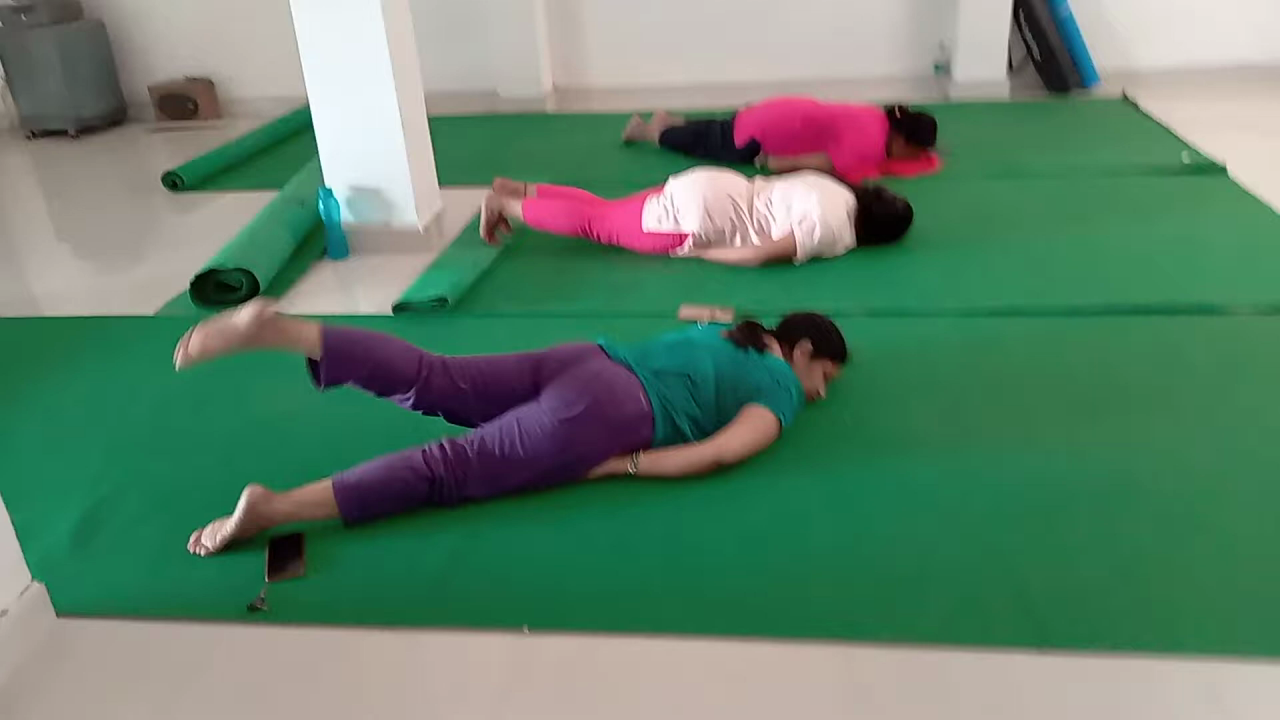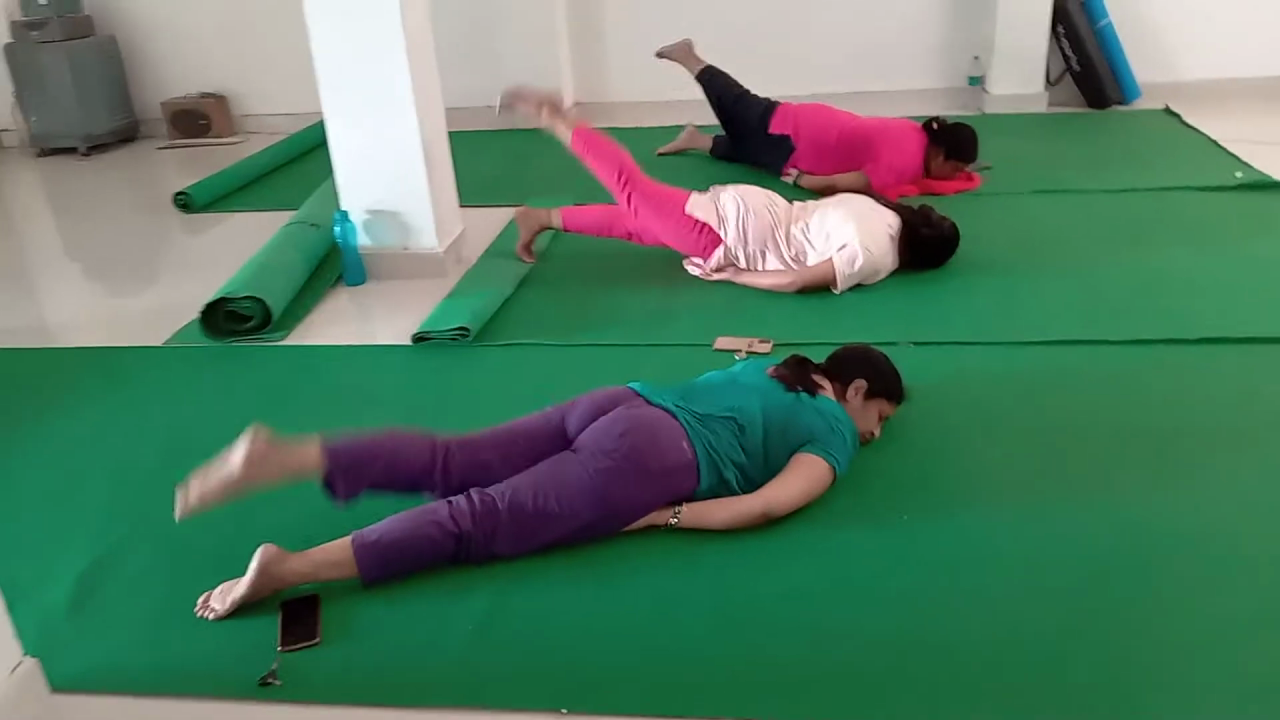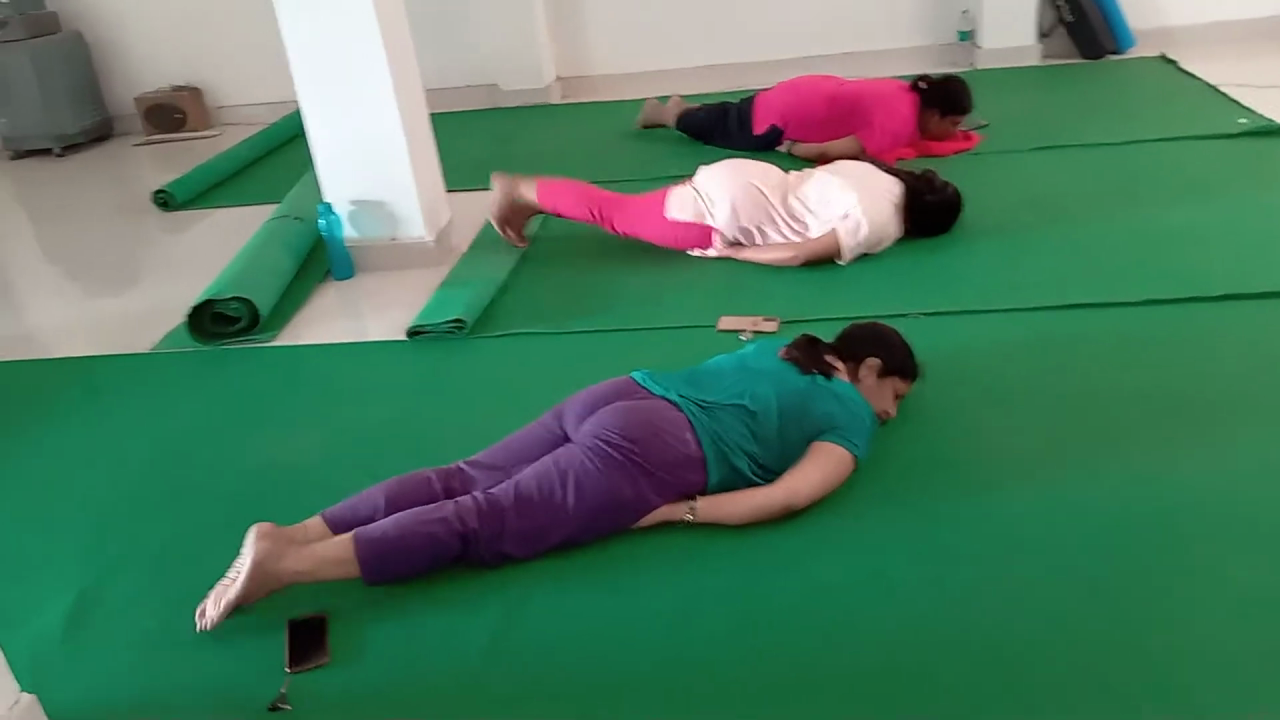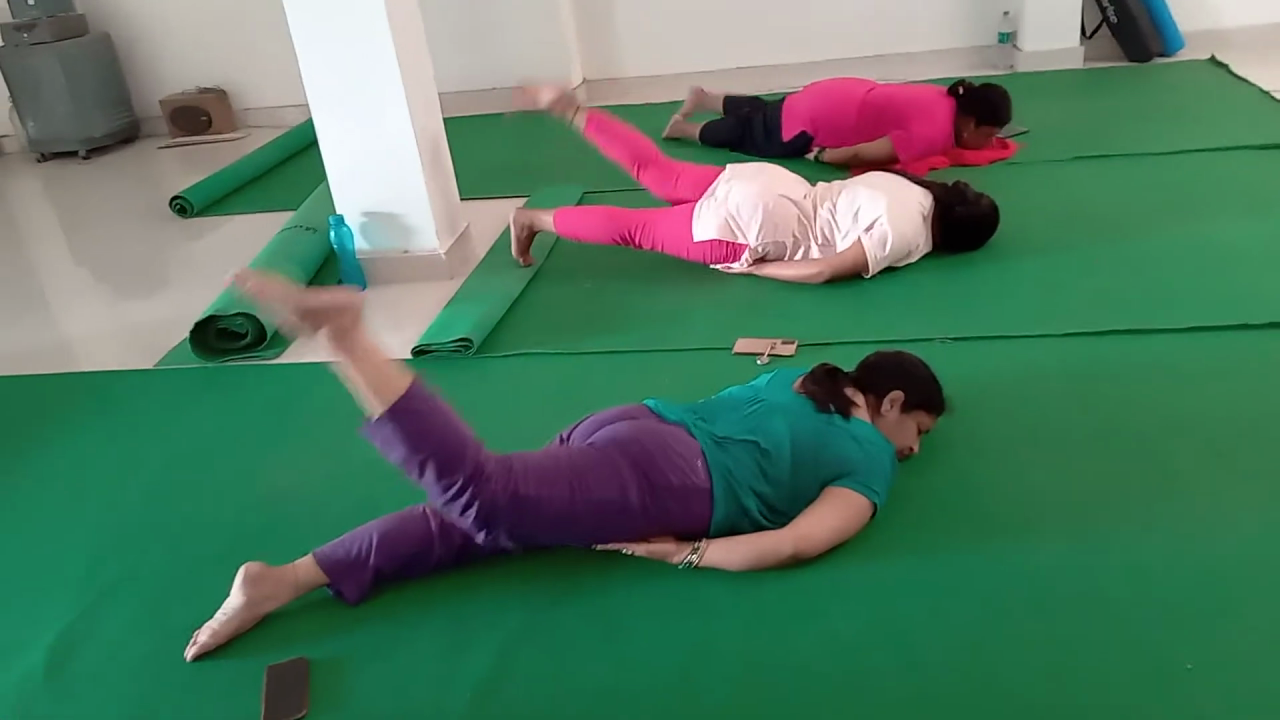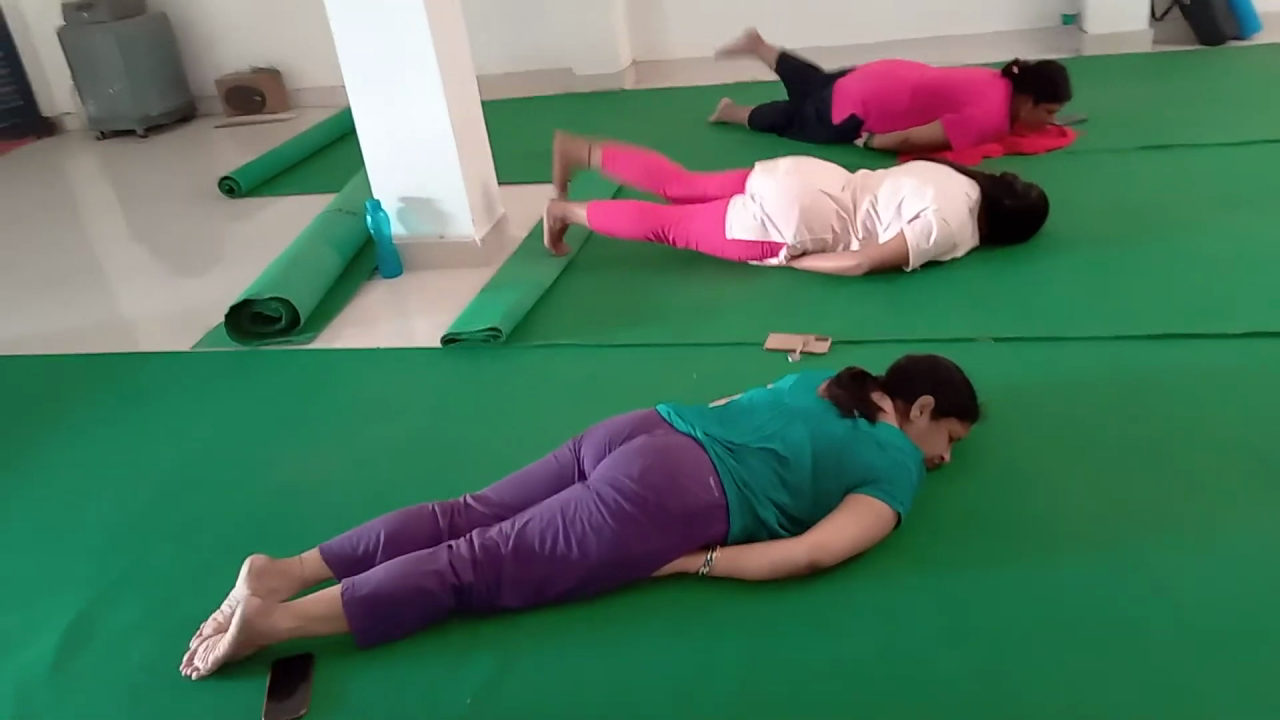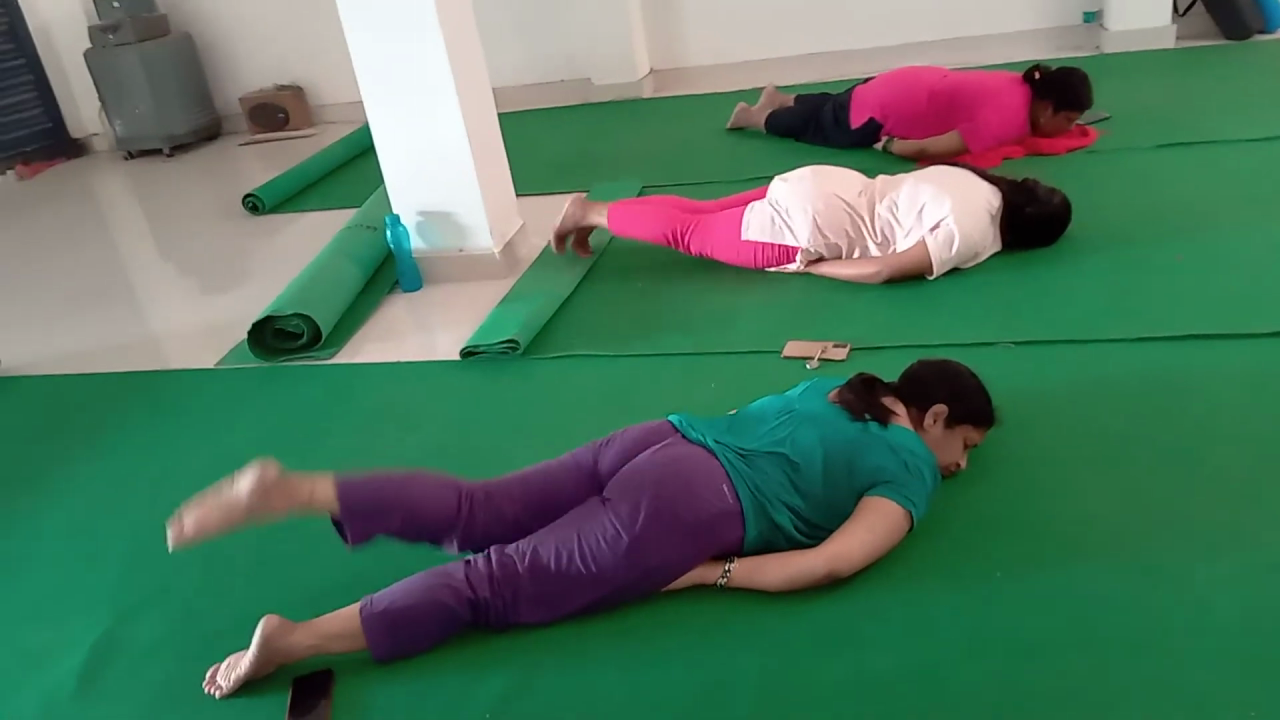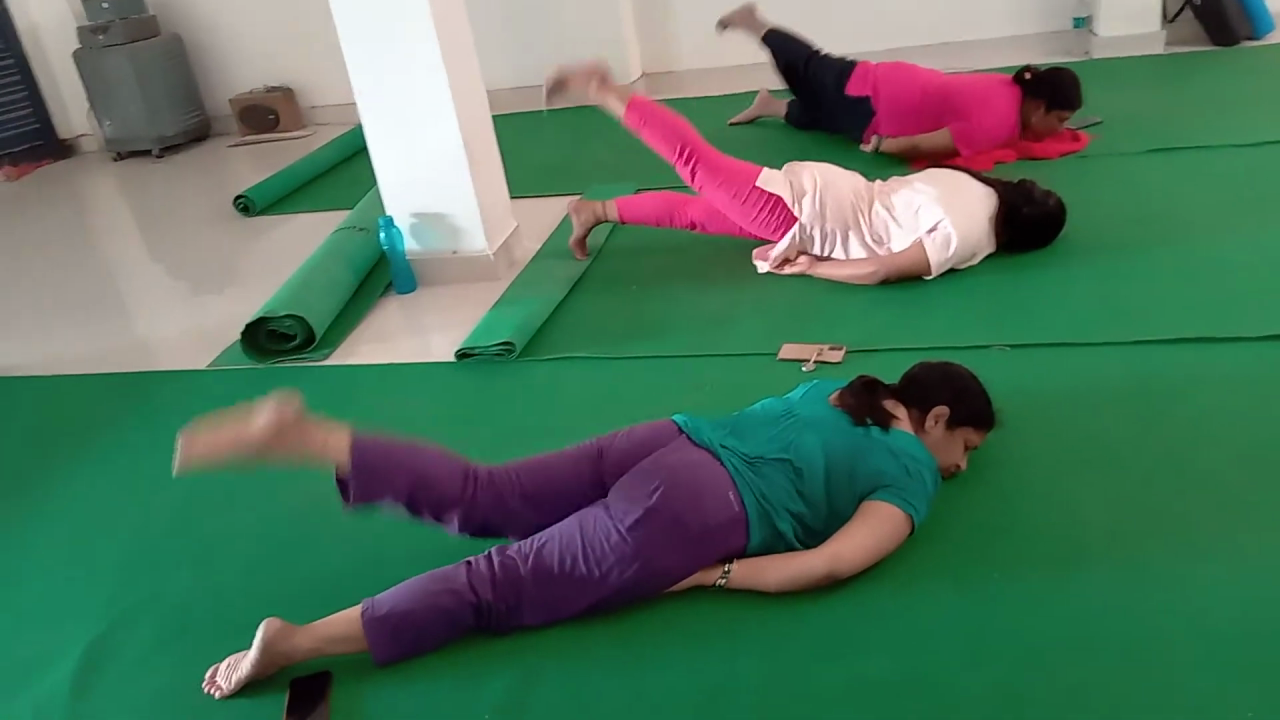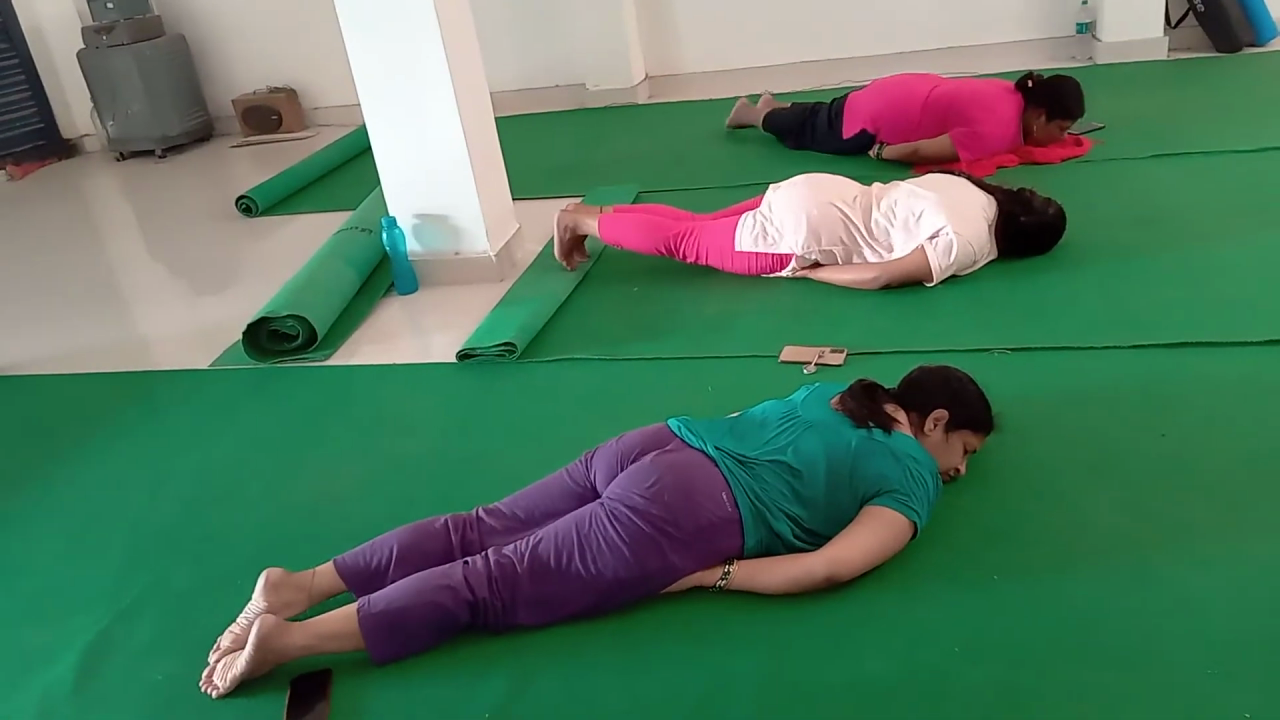
dt=0.7s
person 1, frame 1
left shoulder: (729, 334)
right shoulder: (779, 392)
right elbow: (717, 451)
right wrist: (627, 464)
left hip: (587, 360)
right hip: (608, 413)
left knee: (427, 383)
right knee: (448, 469)
left ankle: (272, 323)
person 1, frame 2
left shoulder: (779, 369)
right shoulder: (833, 434)
right elbow: (766, 505)
right wrist: (668, 515)
left hip: (621, 404)
right hip: (650, 459)
left knee: (446, 465)
right knee: (478, 521)
left ankle: (279, 454)
right ankle: (288, 567)
person 1, frame 3
left shoulder: (785, 350)
right shoulder: (851, 419)
right elbow: (787, 496)
right wrist: (681, 508)
left hip: (616, 396)
right hip: (649, 451)
left knee: (461, 482)
right knee: (480, 526)
left ankle: (290, 543)
right ankle: (284, 557)
person 1, frame 4
left shoulder: (803, 383)
right shoulder: (871, 464)
right elbow: (797, 543)
right wrist: (683, 552)
left hip: (627, 423)
right hip: (660, 479)
left knee: (458, 525)
right knee: (479, 496)
left ankle: (280, 581)
right ankle: (342, 326)
person 1, frame 5
left shoulder: (827, 382)
right shoulder: (896, 471)
right elbow: (815, 552)
right wrist: (698, 560)
left hip: (640, 430)
right hip: (669, 496)
left knee: (466, 519)
right knee: (479, 569)
left ankle: (282, 571)
right ankle: (273, 620)
person 1, frame 6
left shoulder: (840, 390)
right shoulder: (910, 472)
right elbow: (832, 563)
right wrist: (714, 572)
left hip: (657, 441)
right hip: (686, 509)
left knee: (472, 511)
right knee: (496, 584)
left ankle: (282, 488)
right ankle: (291, 641)
person 1, frame 7
left shoulder: (843, 391)
right shoulder: (911, 479)
right elbow: (831, 564)
right wrist: (714, 574)
left hip: (663, 440)
right hip: (690, 513)
left knee: (473, 495)
right knee: (497, 587)
left ankle: (293, 429)
right ankle: (290, 643)
person 1, frame 8
left shoulder: (845, 393)
right shoulder: (911, 480)
right elbow: (832, 567)
right wrist: (714, 574)
left hip: (655, 446)
right hip: (685, 513)
left knee: (477, 534)
right knee: (494, 584)
left ankle: (297, 585)
right ankle: (290, 640)
person 2, frame 1
left shoulder: (837, 190)
right shoulder: (833, 230)
right elbow: (759, 254)
right wrist: (701, 252)
left hip: (712, 187)
right hip: (696, 218)
left knee: (605, 210)
right knee: (598, 224)
left ankle: (519, 188)
right ankle: (505, 205)
person 2, frame 2
left shoulder: (879, 209)
right shoulder: (874, 257)
right elbow: (798, 282)
right wrist: (733, 276)
left hip: (754, 207)
right hip: (736, 230)
left knee: (632, 224)
right knee: (633, 193)
left ankle: (544, 219)
right ankle: (553, 115)
person 2, frame 3
left shoulder: (880, 175)
right shoulder: (877, 225)
right elbow: (799, 255)
right wrist: (736, 252)
left hip: (746, 179)
right hip: (730, 213)
left knee: (628, 206)
right knee: (617, 214)
left ankle: (529, 196)
right ankle: (518, 189)
person 2, frame 4
left shoulder: (908, 187)
right shoulder: (905, 236)
right elbow: (825, 271)
right wrist: (753, 265)
left hip: (767, 184)
right hip: (748, 224)
left knee: (652, 168)
right knee: (636, 230)
left ankle: (568, 107)
right ankle: (537, 219)
person 2, frame 5
left shoulder: (954, 176)
right shoulder: (951, 228)
right elbow: (864, 262)
right wrist: (796, 261)
left hip: (803, 177)
right hip: (792, 218)
left knee: (680, 186)
right knee: (673, 226)
left ankle: (581, 150)
right ankle: (570, 210)
person 2, frame 6
left shoulder: (976, 182)
right shoulder: (972, 235)
right elbow: (885, 271)
right wrist: (815, 267)
left hip: (826, 186)
right hip: (811, 227)
left knee: (700, 212)
right knee: (692, 232)
left ankle: (596, 207)
right ankle: (592, 214)
person 2, frame 7
left shoulder: (974, 183)
right shoulder: (967, 238)
right elbow: (879, 272)
right wrist: (810, 268)
left hip: (829, 188)
right hip: (808, 208)
left knee: (694, 214)
right knee: (696, 165)
left ankle: (599, 211)
right ankle: (599, 88)
person 2, frame 8
left shoulder: (971, 189)
right shoulder: (969, 243)
right elbow: (881, 277)
right wrist: (812, 272)
left hip: (819, 194)
right hip: (802, 236)
left knee: (697, 224)
right knee: (687, 241)
left ankle: (594, 212)
right ankle: (583, 222)
person 3, frame 1
left shoulder: (883, 119)
right shoulder: (867, 148)
right elbow: (800, 164)
right wrist: (765, 161)
left hip: (783, 116)
right hip: (763, 132)
left knee: (712, 135)
right knee: (703, 142)
left ankle: (668, 121)
right ankle: (645, 130)
person 3, frame 2
left shoulder: (919, 134)
right shoulder: (904, 166)
right elbow: (834, 185)
right wrist: (797, 179)
left hip: (813, 126)
right hip: (790, 135)
left knee: (744, 147)
right knee: (736, 105)
left ankle: (697, 140)
right ankle: (688, 58)
person 3, frame 3
left shoulder: (912, 93)
right shoulder: (898, 127)
right elbow: (827, 152)
right wrist: (790, 148)
left hip: (807, 93)
right hip: (781, 118)
left knee: (729, 118)
right knee: (720, 128)
left ankle: (682, 107)
right ankle: (663, 114)
person 3, frame 4
left shoulder: (949, 99)
right shoulder: (934, 134)
right elbow: (860, 155)
right wrist: (819, 156)
left hip: (839, 96)
right hip: (810, 123)
left knee: (761, 115)
right knee: (750, 135)
left ankle: (705, 99)
right ankle: (687, 128)
person 3, frame 5
left shoulder: (1003, 83)
right shoulder: (990, 117)
right elbow: (910, 140)
right wrist: (868, 141)
left hip: (886, 79)
right hip: (856, 108)
left knee: (812, 86)
right knee: (794, 119)
left ankle: (757, 46)
right ankle: (735, 112)
person 3, frame 6
left shoulder: (1024, 85)
right shoulder: (1008, 122)
right elbow: (929, 150)
right wrist: (889, 146)
left hip: (909, 85)
right hip: (881, 111)
left knee: (831, 110)
right knee: (819, 125)
left ankle: (779, 98)
right ankle: (754, 117)
person 3, frame 7
left shoulder: (1014, 90)
right shoulder: (995, 126)
right elbow: (916, 147)
right wrist: (877, 145)
left hip: (893, 87)
right hip: (872, 97)
left knee: (820, 114)
right knee: (809, 68)
left ankle: (771, 105)
person 3, frame 8
left shoulder: (1016, 94)
right shoulder: (998, 131)
right elbow: (918, 152)
right wrist: (881, 153)
left hip: (906, 92)
right hip: (878, 116)
left knee: (821, 123)
right knee: (810, 131)
left ankle: (773, 105)
right ankle: (756, 113)
